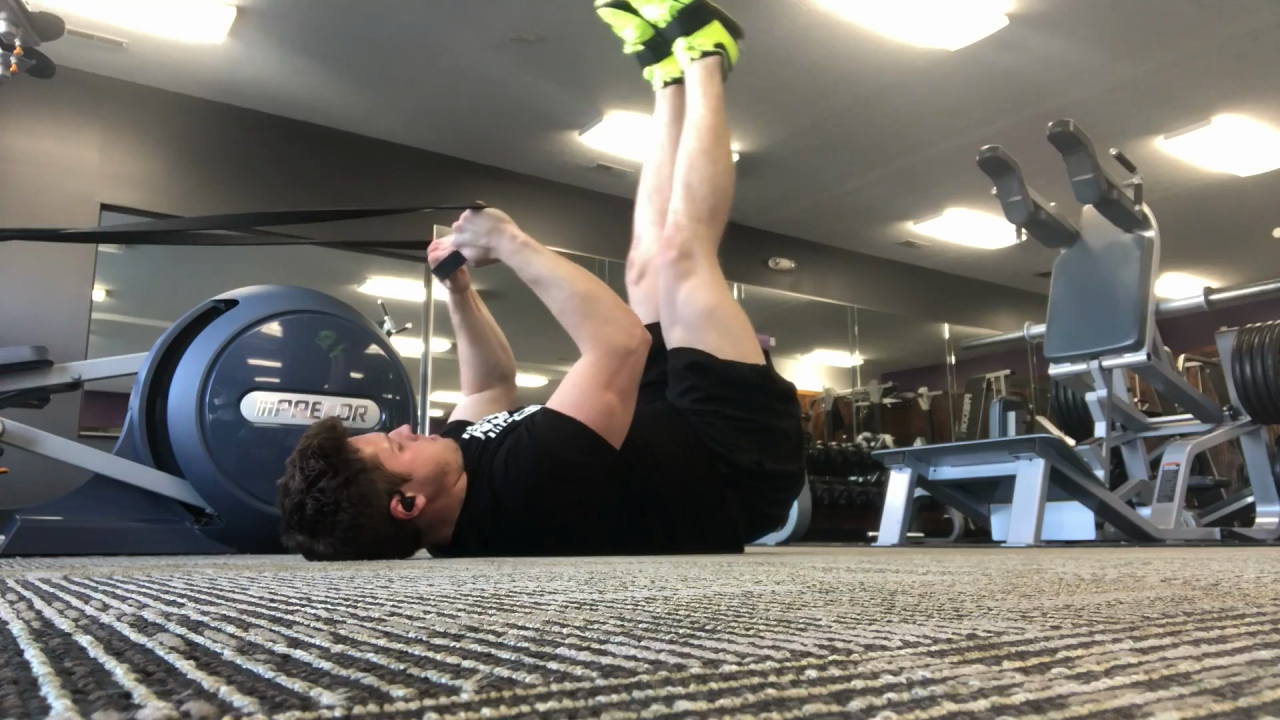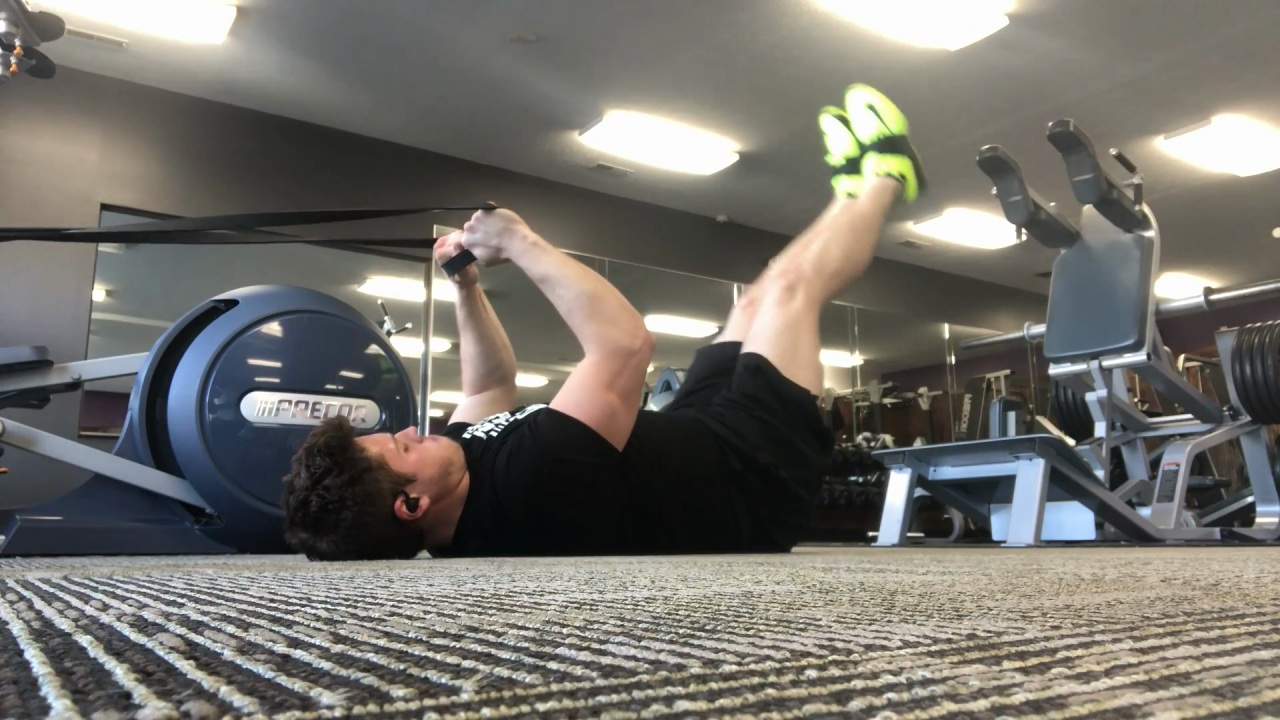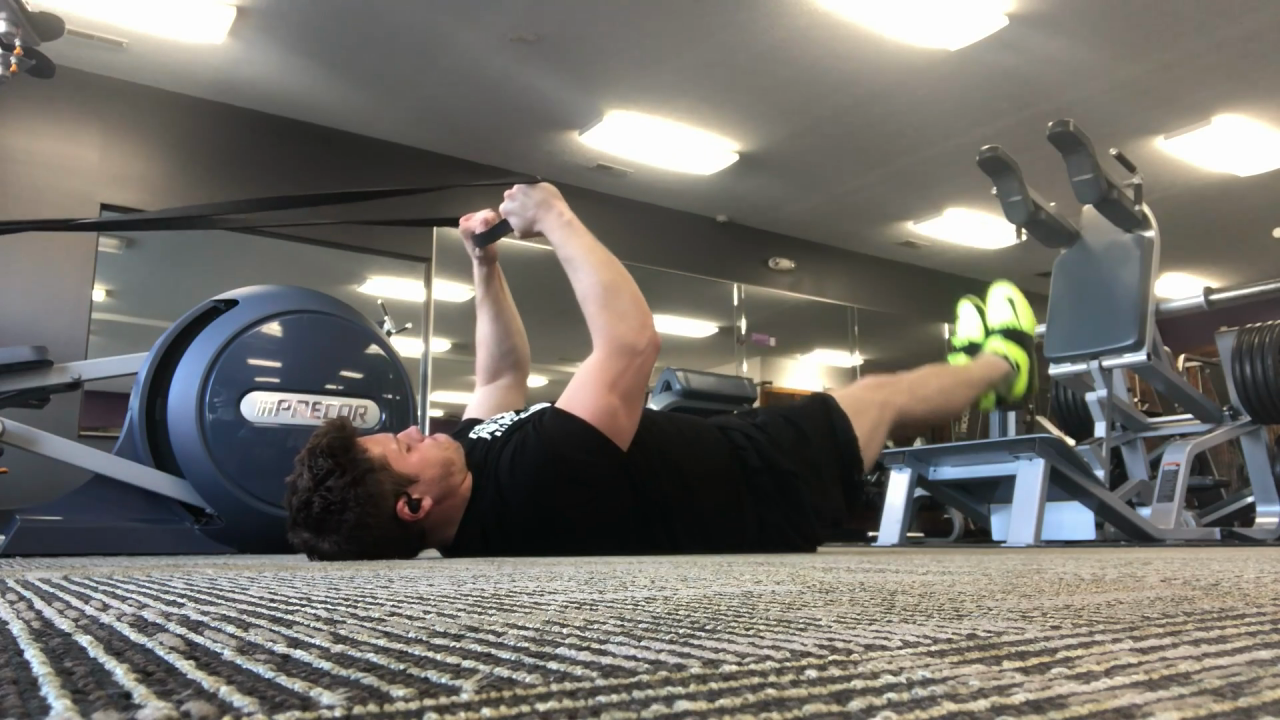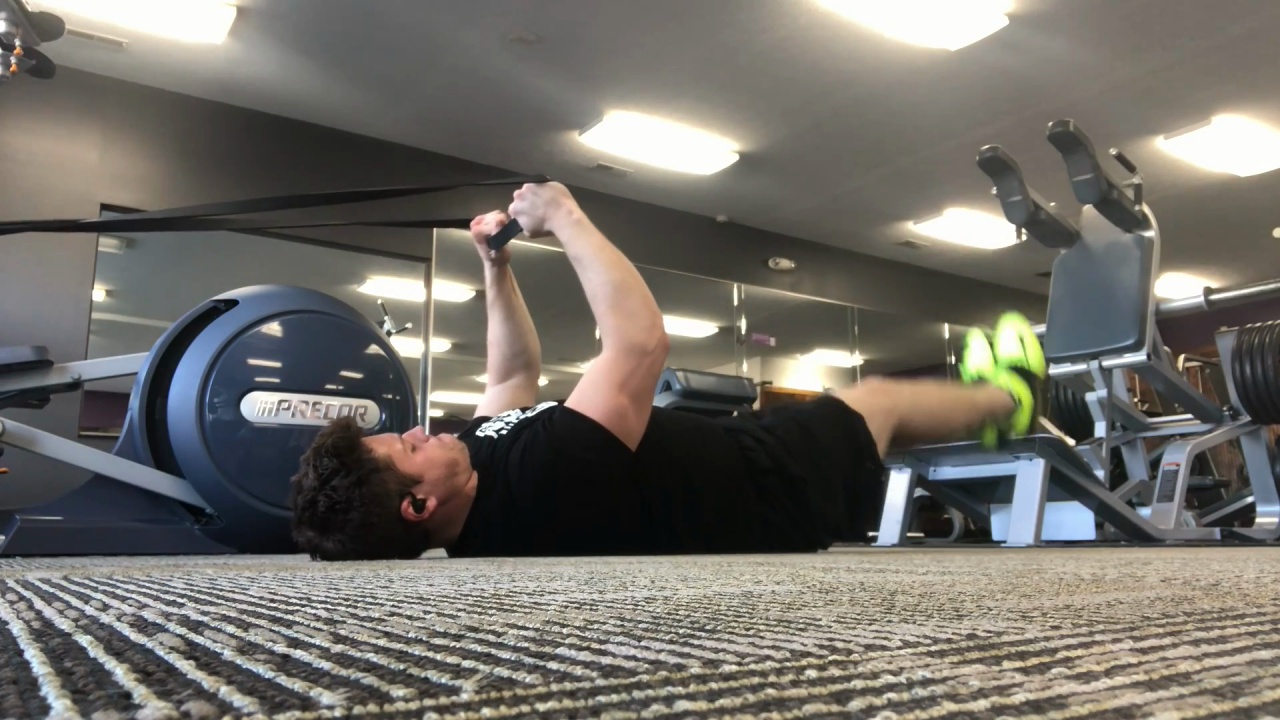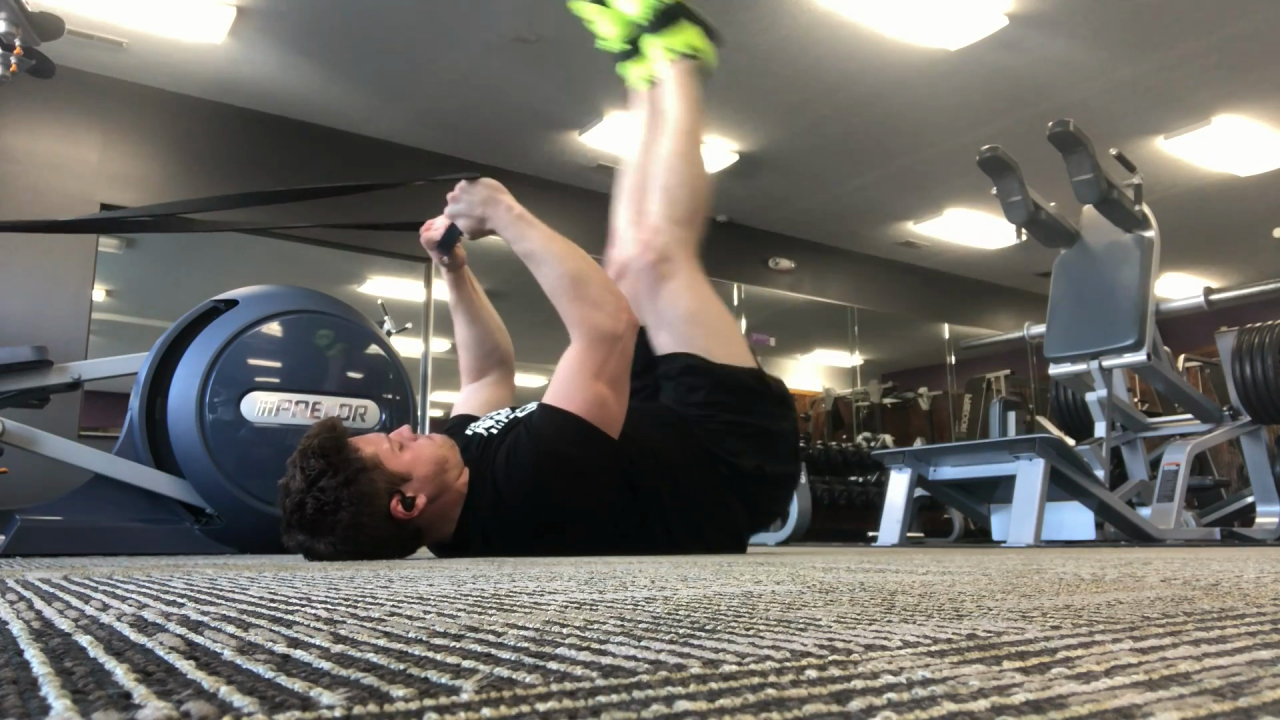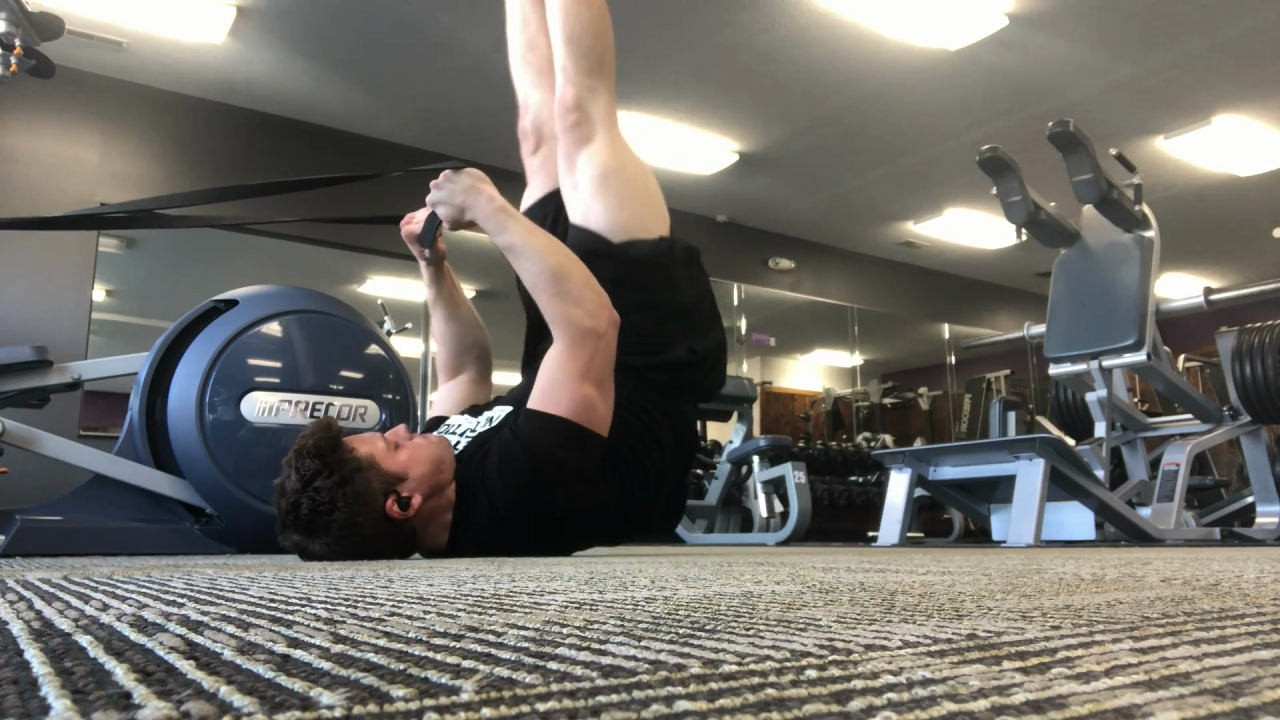
dt=0.7s
person 1, frame 1
left shoulder: (461, 495)
right shoulder: (528, 483)
left elbow: (492, 385)
right elbow: (622, 342)
left wrist: (458, 287)
right wrist: (511, 244)
left hip: (669, 437)
right hip: (740, 465)
right knee: (679, 252)
left ankle: (671, 72)
right ankle: (702, 56)
person 1, frame 2
left shoulder: (462, 463)
right shoulder: (530, 482)
left elbow: (492, 387)
right elbow: (625, 345)
left wrist: (466, 285)
right wrist: (520, 244)
left hip: (696, 453)
right hip: (750, 474)
left knee: (755, 303)
right knee: (789, 287)
left ankle: (854, 187)
right ankle: (880, 176)
person 1, frame 3
left shoulder: (474, 456)
right shoulder: (537, 482)
left elbow: (506, 373)
right elbow: (631, 343)
left wrist: (485, 265)
right wrist: (555, 220)
left hip: (717, 456)
right hip: (760, 487)
left knee: (857, 396)
right knee: (876, 395)
left ankle: (975, 371)
right ankle: (997, 370)
person 1, frame 4
left shoulder: (480, 460)
right shoulder: (544, 484)
left elbow: (513, 376)
right elbow: (640, 343)
left wrist: (495, 266)
right wrist: (565, 218)
left hip: (721, 460)
right hip: (763, 487)
left knee: (857, 405)
right knee: (878, 397)
left ankle: (990, 396)
right ankle: (1001, 402)
person 1, frame 5
left shoulder: (462, 492)
right shoulder: (531, 483)
left elbow: (490, 372)
right elbow: (610, 326)
left wrist: (453, 270)
right wrist: (505, 216)
left hip: (659, 434)
right hip: (731, 451)
right knee: (657, 258)
left ankle: (650, 73)
right ankle: (673, 58)
person 1, frame 6
right shoulder: (520, 490)
left elbow: (465, 370)
right elbow: (593, 324)
left wrist: (433, 265)
right wrist: (488, 209)
left hip: (589, 367)
right hip: (655, 361)
left knee: (541, 125)
